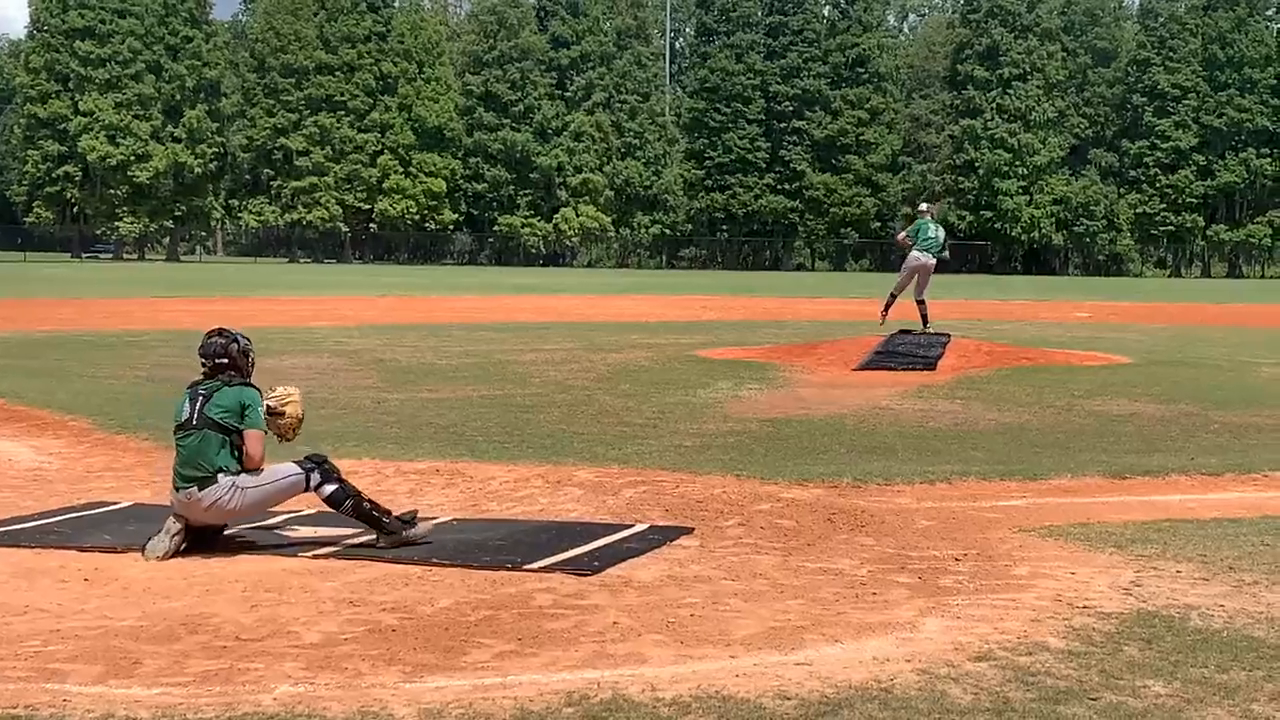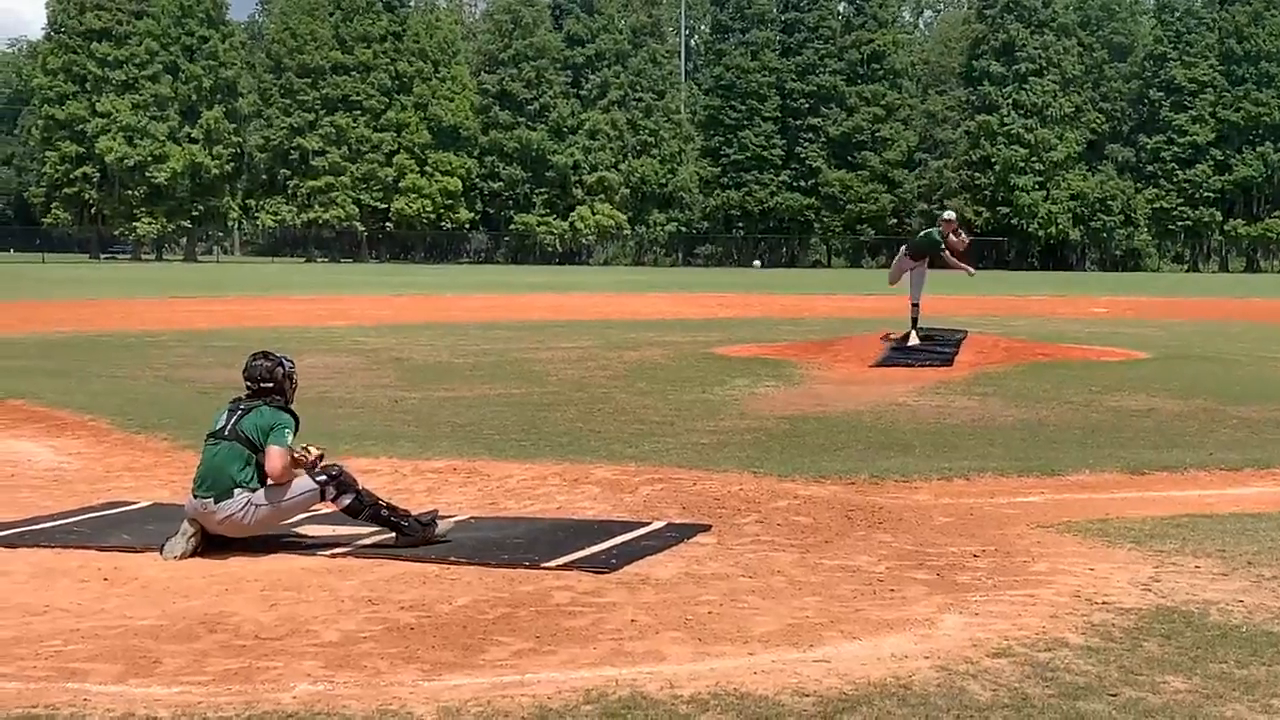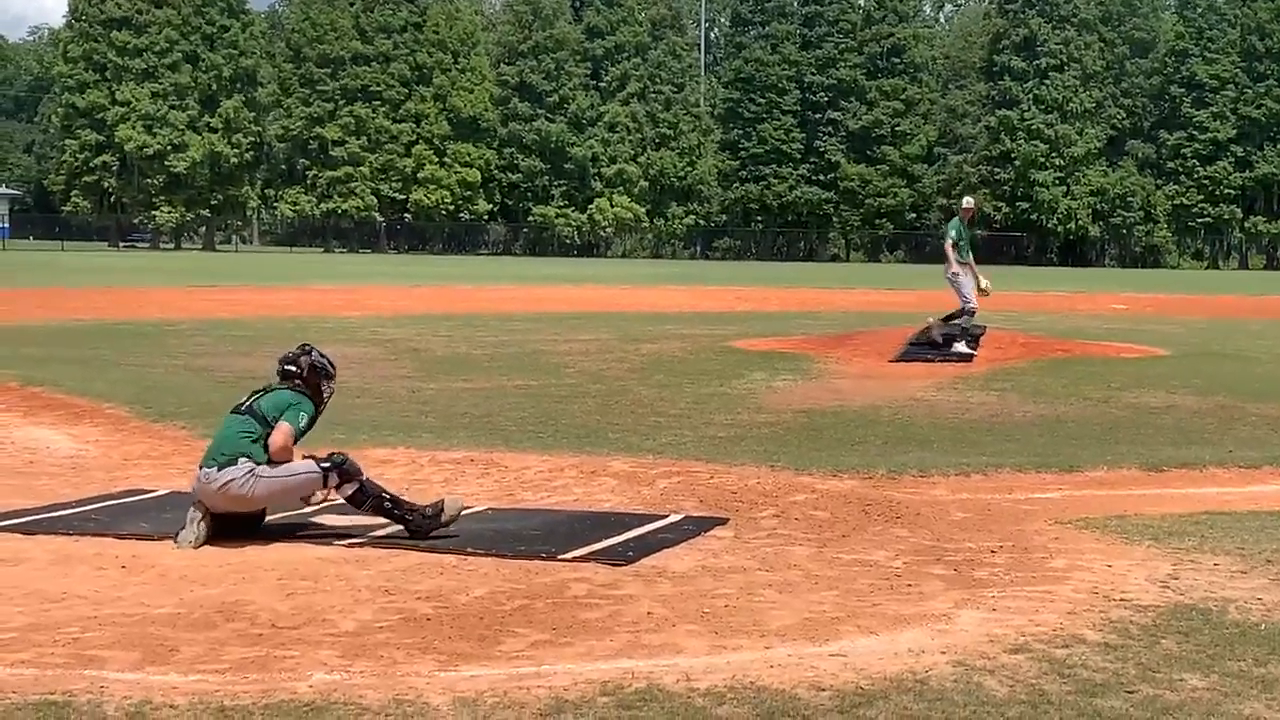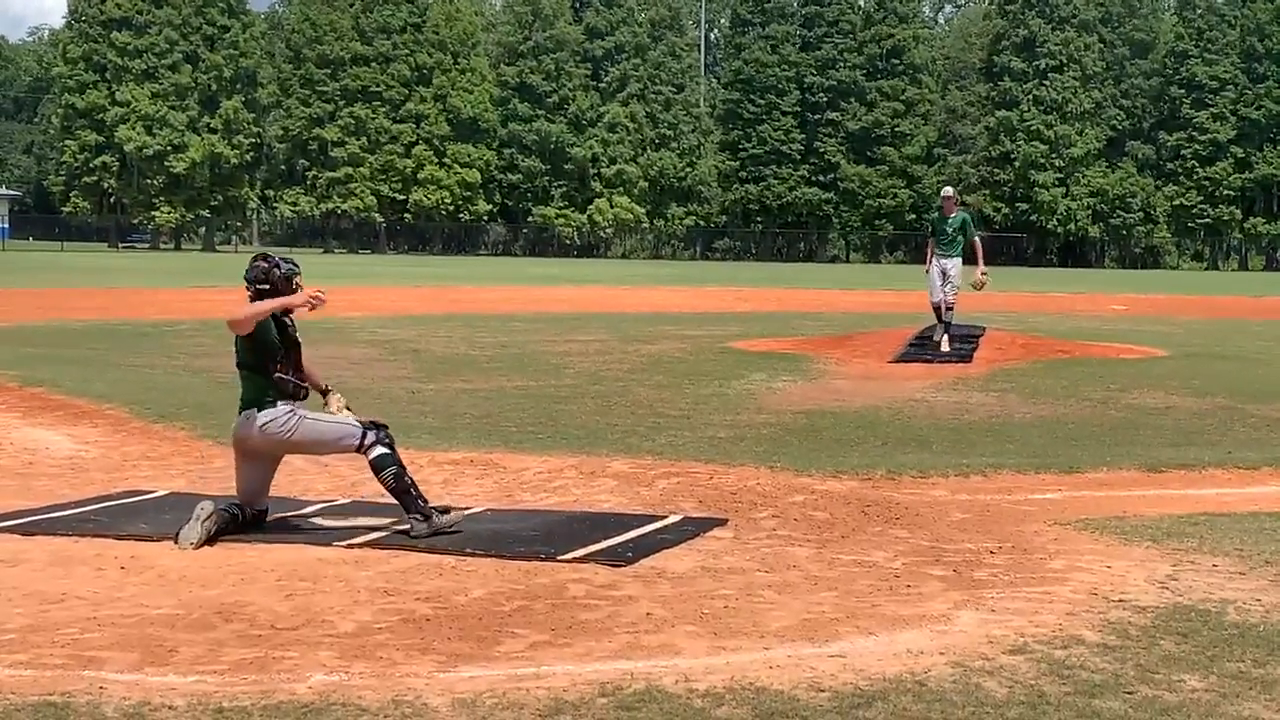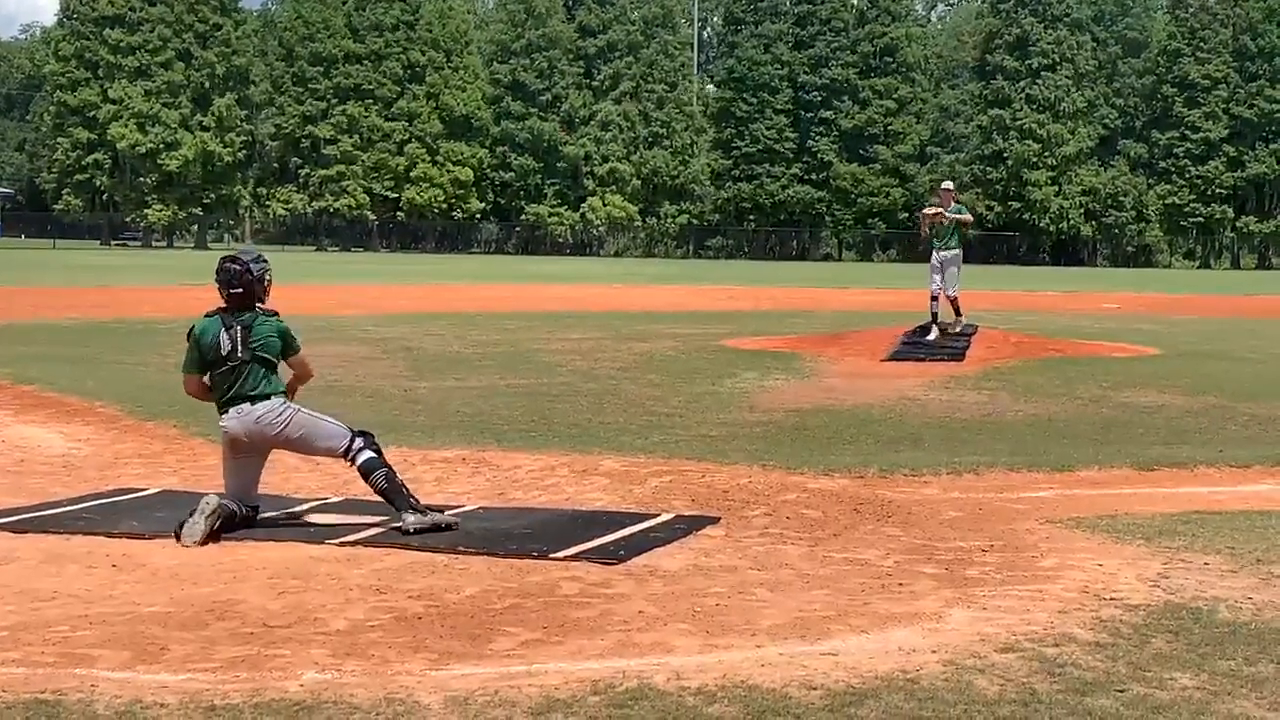
dt=0.7s
person 1, frame 1
left shoulder: (190, 394)
right shoulder: (245, 393)
right elbow: (255, 457)
left hip: (183, 500)
right hip: (219, 494)
left knee: (211, 528)
right knee: (316, 470)
left ankle: (182, 529)
right ankle: (389, 527)
person 1, frame 2
left shoulder: (232, 409)
right shoulder: (279, 417)
right elbow: (277, 471)
left wrist: (295, 457)
right wrist: (297, 469)
left hip: (201, 507)
right hip: (234, 511)
right knee: (333, 479)
left ankle: (198, 530)
right ankle: (409, 527)
person 1, frame 3
left shoulder: (269, 395)
right shoulder: (301, 402)
right elbow: (276, 447)
left wrist: (299, 480)
right wrist: (298, 466)
left hip: (206, 484)
right hip: (235, 480)
left knee: (254, 514)
right knee: (339, 468)
left ankle: (209, 518)
right ankle: (417, 519)
person 1, frame 4
left shoulder: (275, 322)
right shoulder: (261, 322)
left elbow: (295, 364)
right elbow: (235, 318)
left wrist: (326, 391)
right wrist: (290, 301)
left hip: (248, 429)
right hip: (277, 420)
left knee: (251, 511)
right knee: (374, 436)
left ankle: (214, 519)
right ankle: (420, 515)
person 1, frame 5
left shoulder: (202, 329)
right shoulder: (272, 324)
left elbow: (192, 387)
right elbow: (305, 371)
right wrist: (291, 386)
left hip: (232, 425)
right hip: (274, 412)
left knee: (244, 508)
right knee: (359, 443)
left ankle: (217, 513)
right ankle: (411, 511)
